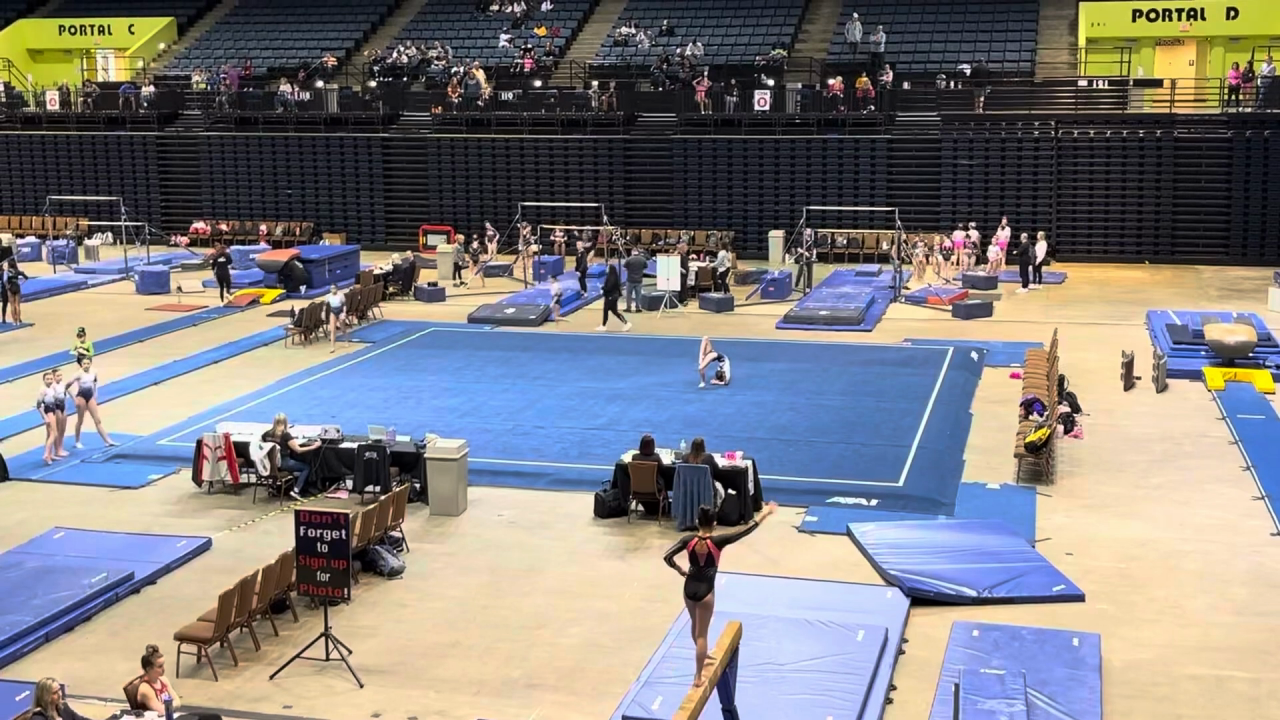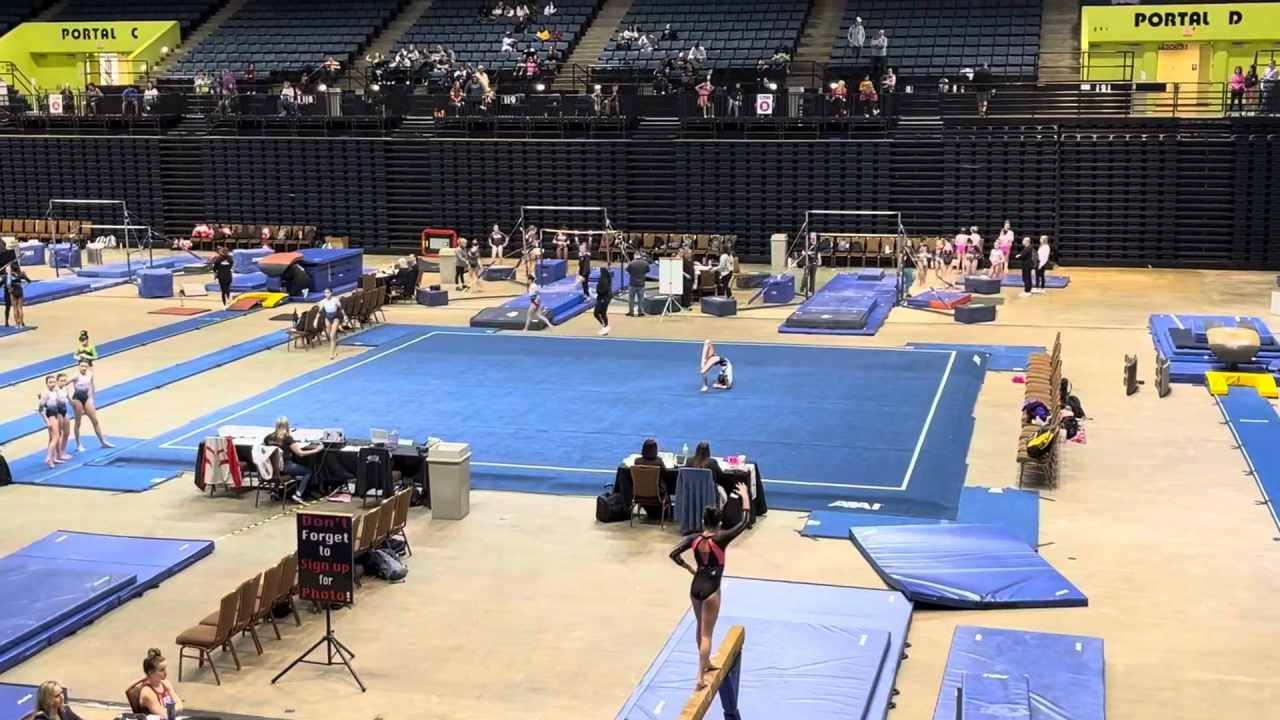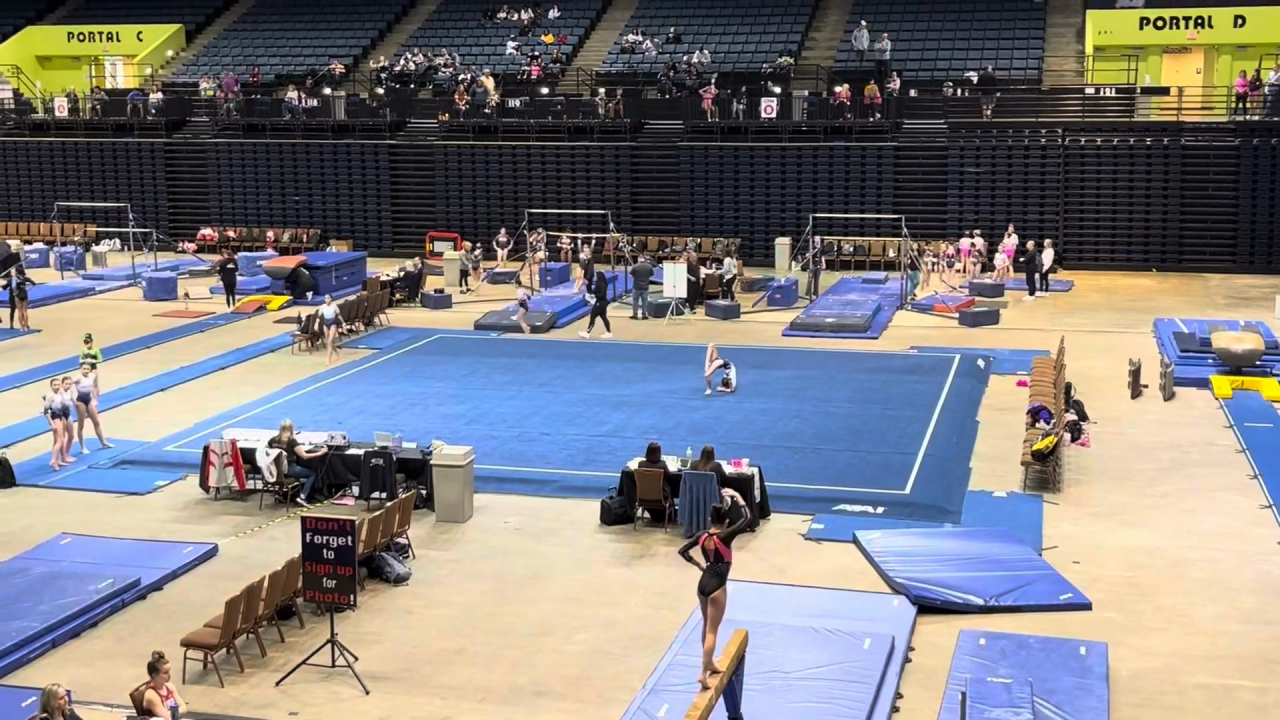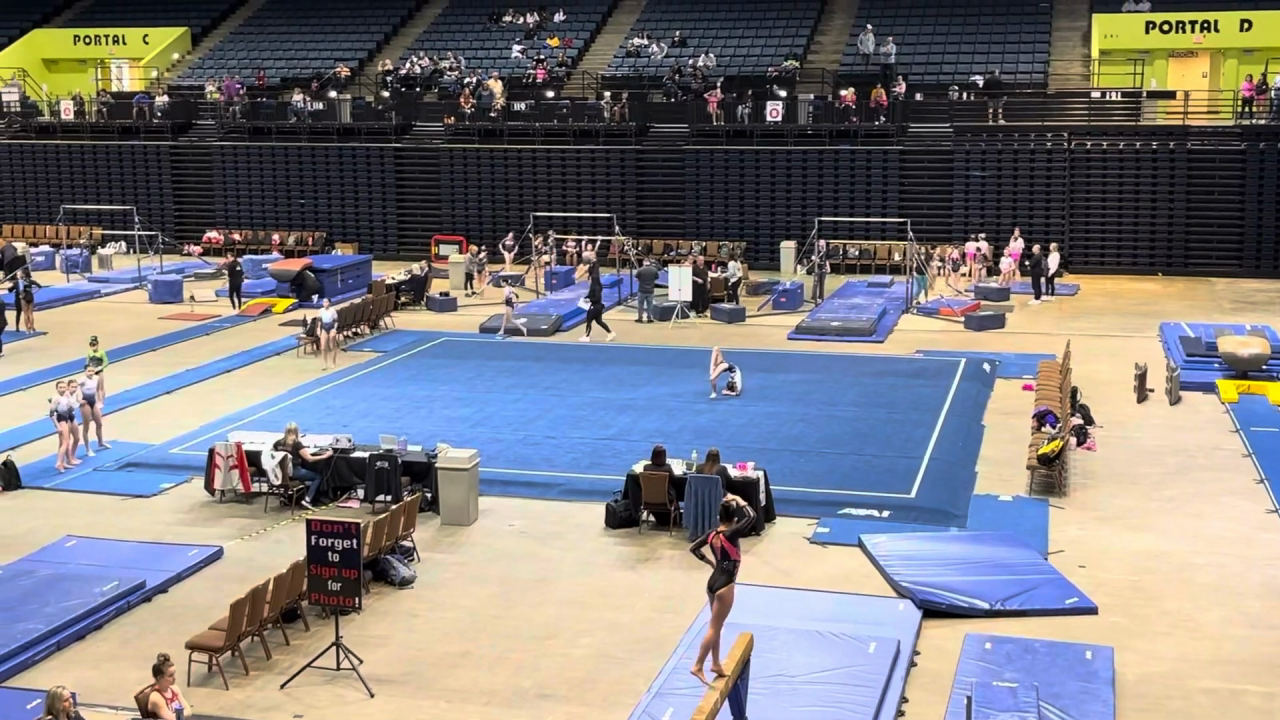
dt=0.2s
person 1, frame 1
left shoulder: (688, 540)
right shoulder: (718, 541)
left elbow: (667, 557)
right elbow: (745, 530)
left wrist: (680, 570)
right wrist: (765, 514)
left hip: (690, 588)
right hip: (706, 591)
left knee: (696, 626)
right knee: (701, 634)
left ankle: (702, 655)
right ankle: (698, 677)
person 1, frame 2
left shoulder: (694, 540)
right shoulder: (720, 540)
left elbow: (673, 554)
right elbow: (744, 523)
right wrist: (744, 497)
left hip: (696, 587)
right hip: (711, 590)
left knee: (701, 628)
right knee: (706, 633)
left ankle: (705, 662)
right ankle: (701, 677)
person 1, frame 3
left shoulder: (702, 536)
right shoulder: (725, 537)
left elbow: (682, 551)
right elbow: (746, 518)
right wrist: (736, 496)
left hip: (703, 584)
right hip: (717, 588)
left knee: (707, 626)
right knee: (712, 631)
left ankle: (709, 663)
right ankle: (703, 673)
person 1, frame 4
left shoulder: (712, 534)
right shoulder: (731, 534)
left elbow: (694, 548)
right elbow: (751, 516)
right wrist: (737, 500)
left hip: (713, 582)
right hip: (725, 585)
left knee: (716, 625)
right knee: (714, 627)
left ankle: (715, 664)
right ankle: (698, 666)
